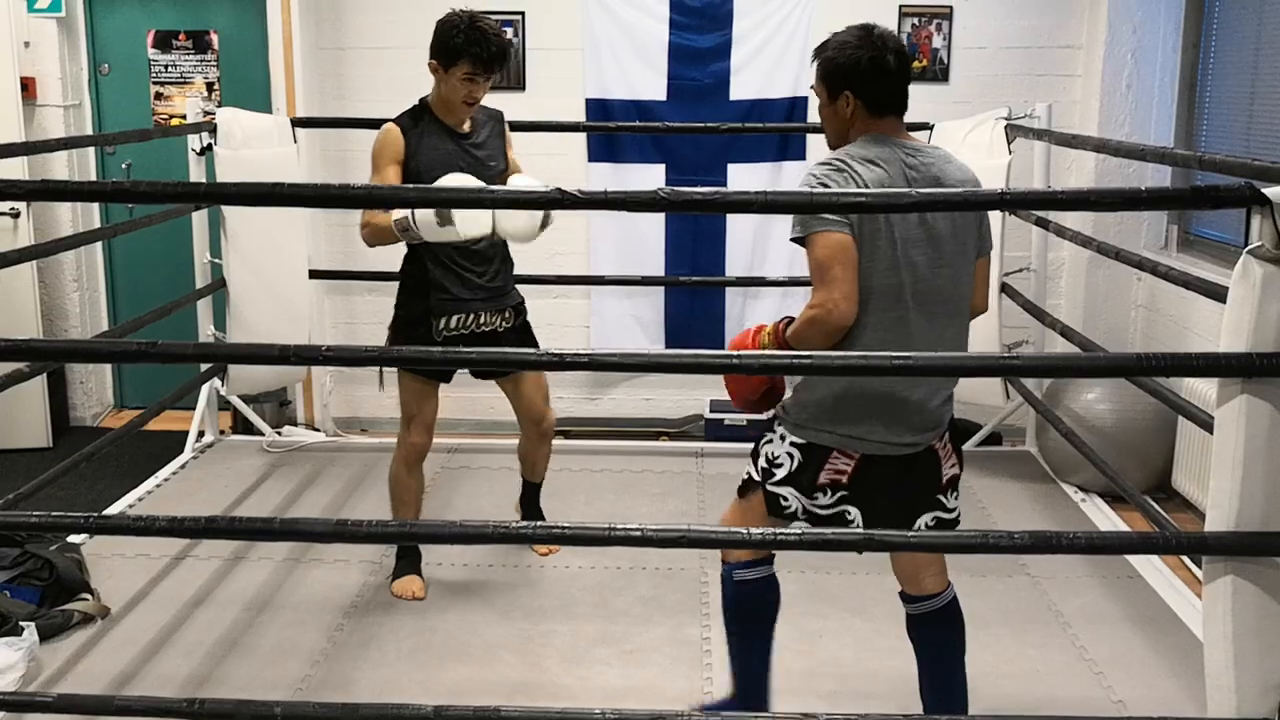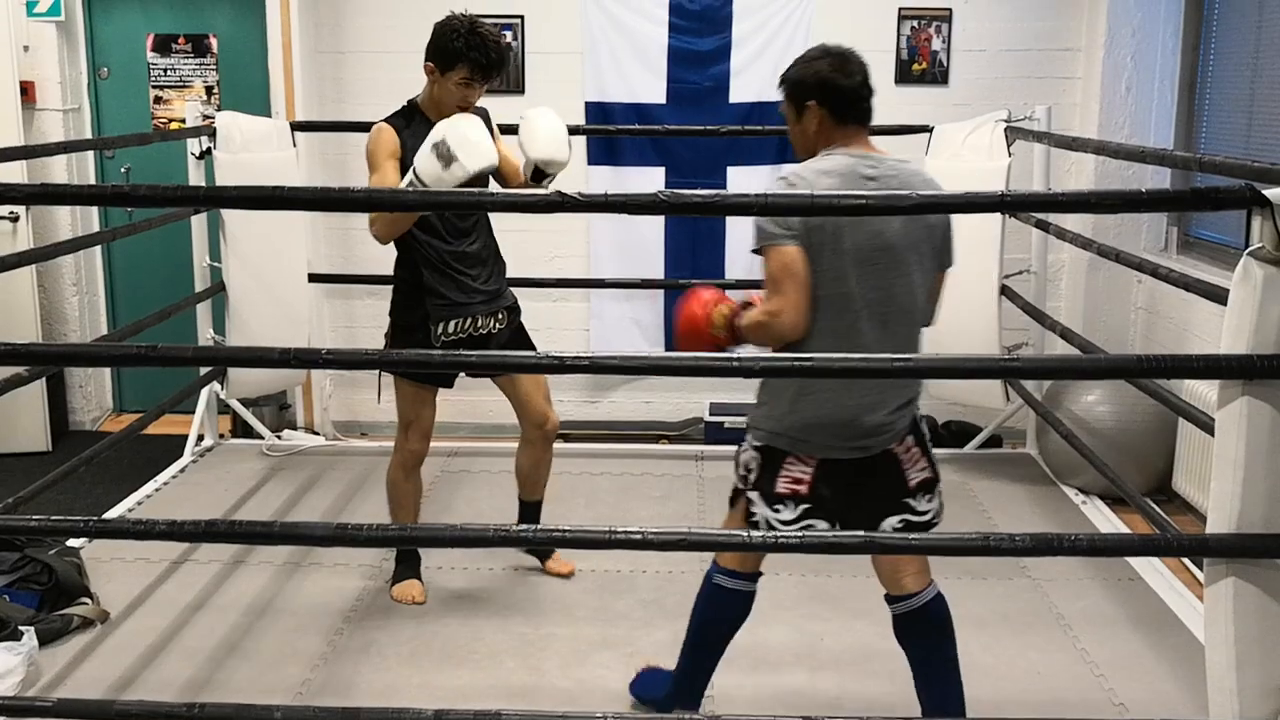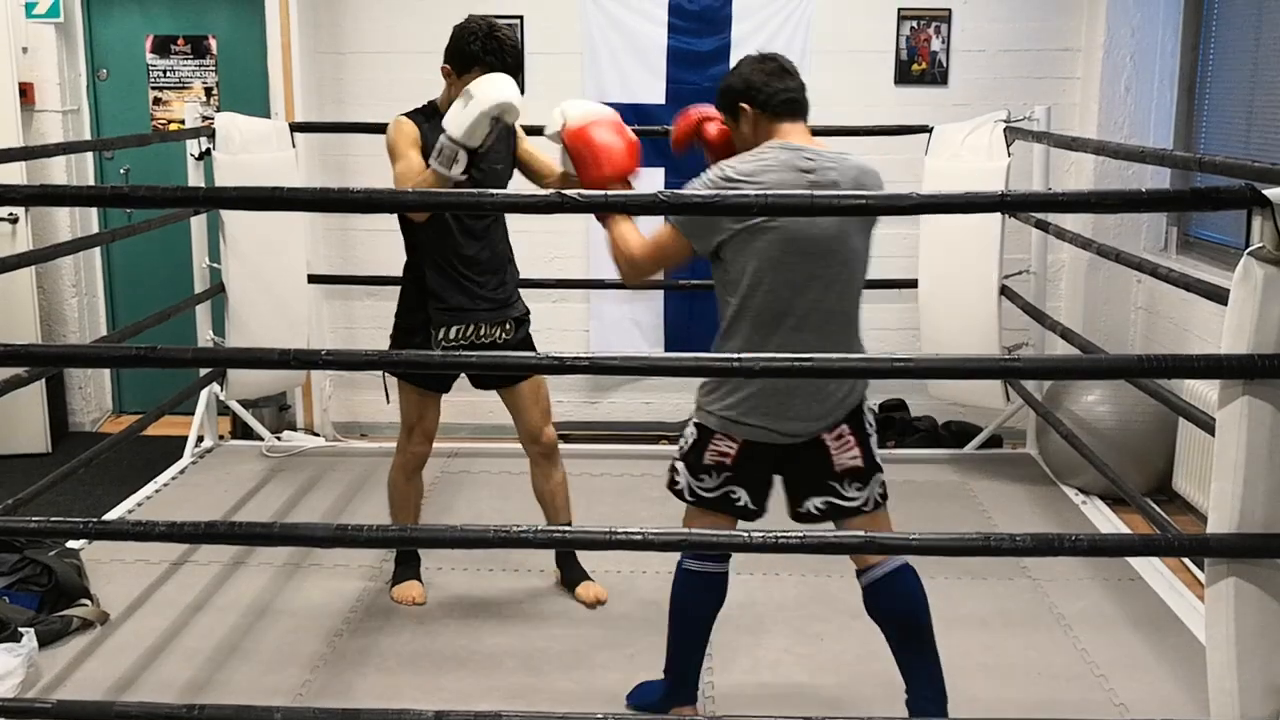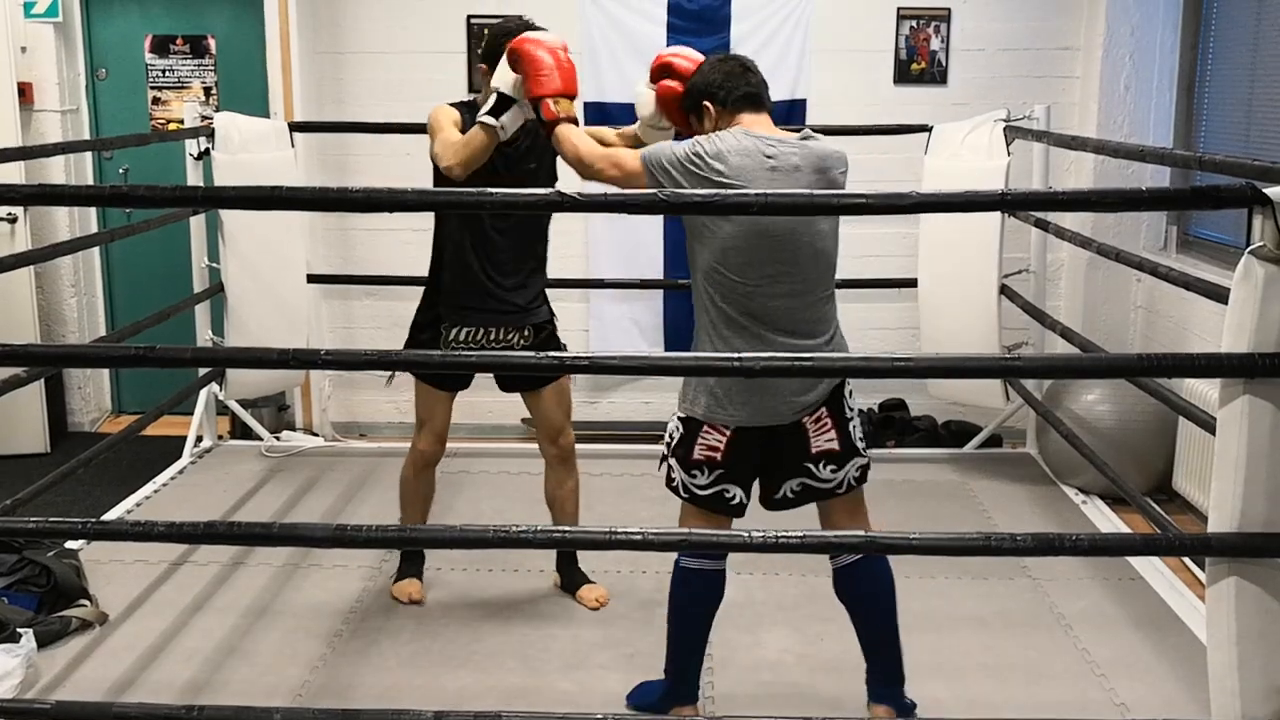
dt=0.2s
person 1, frame 1
left shoulder: (835, 177)
right shoulder: (961, 179)
left elbow: (834, 310)
right elbow: (975, 302)
left wrist: (775, 343)
left hip: (838, 425)
right hip: (924, 423)
left knee: (741, 539)
right knee: (925, 579)
person 1, frame 2
left shoulder: (796, 190)
right shoulder: (924, 191)
left elbow: (787, 322)
right elbow: (923, 308)
left wrist: (732, 327)
left hip: (797, 429)
right hip: (890, 425)
left knee: (739, 558)
right knee: (908, 580)
person 1, frame 3
left shoulder: (730, 182)
right shoulder: (863, 179)
left elbow: (640, 261)
left hip: (740, 410)
right hip: (833, 405)
left knee: (704, 544)
right knee: (876, 552)
person 1, frame 4
left shoulder: (701, 160)
right shoulder: (828, 160)
left elbow: (595, 164)
left wrist: (553, 107)
right wrist: (695, 88)
left hip: (725, 400)
right hip: (817, 391)
left knee: (702, 542)
right knee: (851, 533)
person 2, frame 1
left shoulder: (495, 125)
right shoulder: (399, 136)
left elbow: (518, 192)
right elbow: (371, 229)
left wrist: (532, 209)
right wrist: (416, 221)
left hip: (498, 302)
right hip: (429, 309)
left knee: (541, 421)
right knee: (415, 440)
left ankle: (530, 506)
right ankle: (408, 555)
person 2, frame 2
left shoulder: (479, 124)
right shoulder: (391, 134)
left elbow: (517, 184)
right elbow: (383, 228)
left wrist: (542, 166)
right wrist: (426, 176)
left hip: (491, 301)
right hip: (425, 311)
left knee: (543, 422)
right knee: (413, 444)
left ankle: (531, 530)
right ankle: (406, 559)
person 2, frame 3
left shoulder: (503, 125)
right shoulder: (409, 129)
left elbow: (556, 181)
right elbow: (417, 204)
right wrist: (459, 138)
left hip: (500, 311)
right hip: (432, 315)
left knee: (543, 440)
right knee: (414, 446)
left ankle: (567, 561)
right ankle: (406, 560)
person 2, frame 4
left shoulder: (550, 128)
right shoulder: (452, 120)
right elbow: (455, 165)
right wrist: (507, 103)
left hip: (524, 315)
right hip: (451, 316)
left knee: (559, 443)
right knee: (427, 447)
left ankle: (566, 565)
right ankle: (411, 557)
